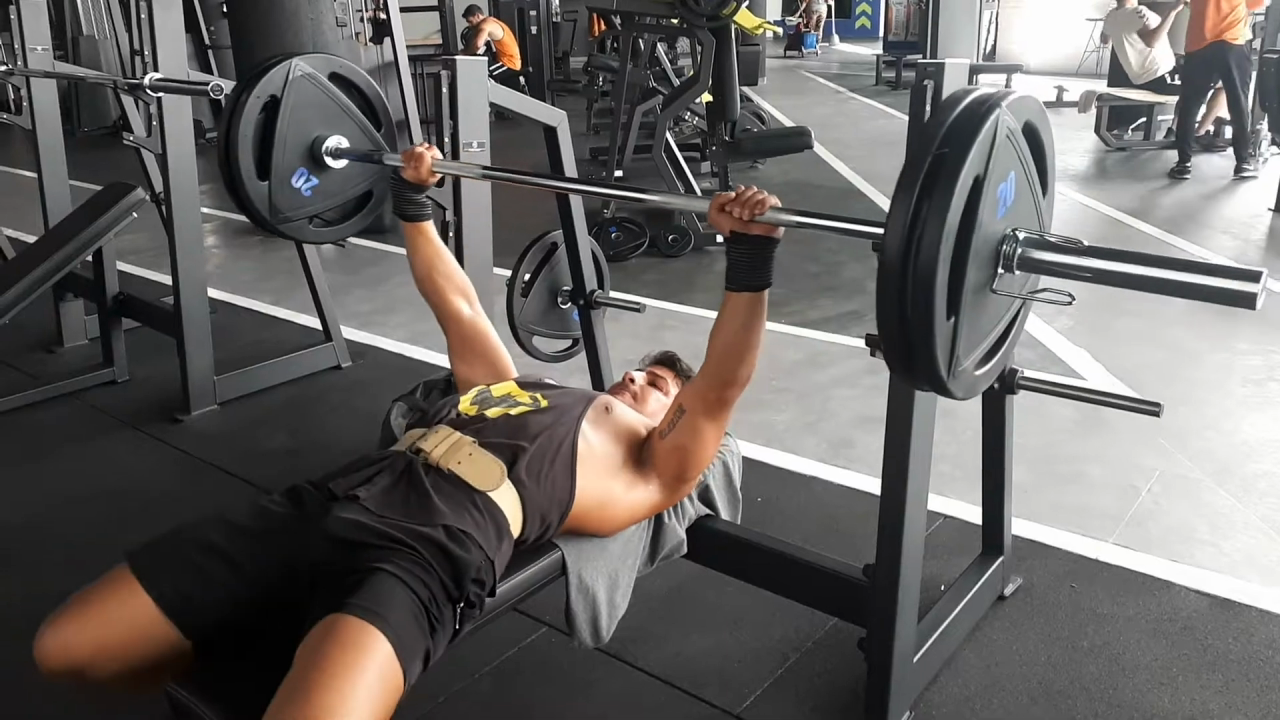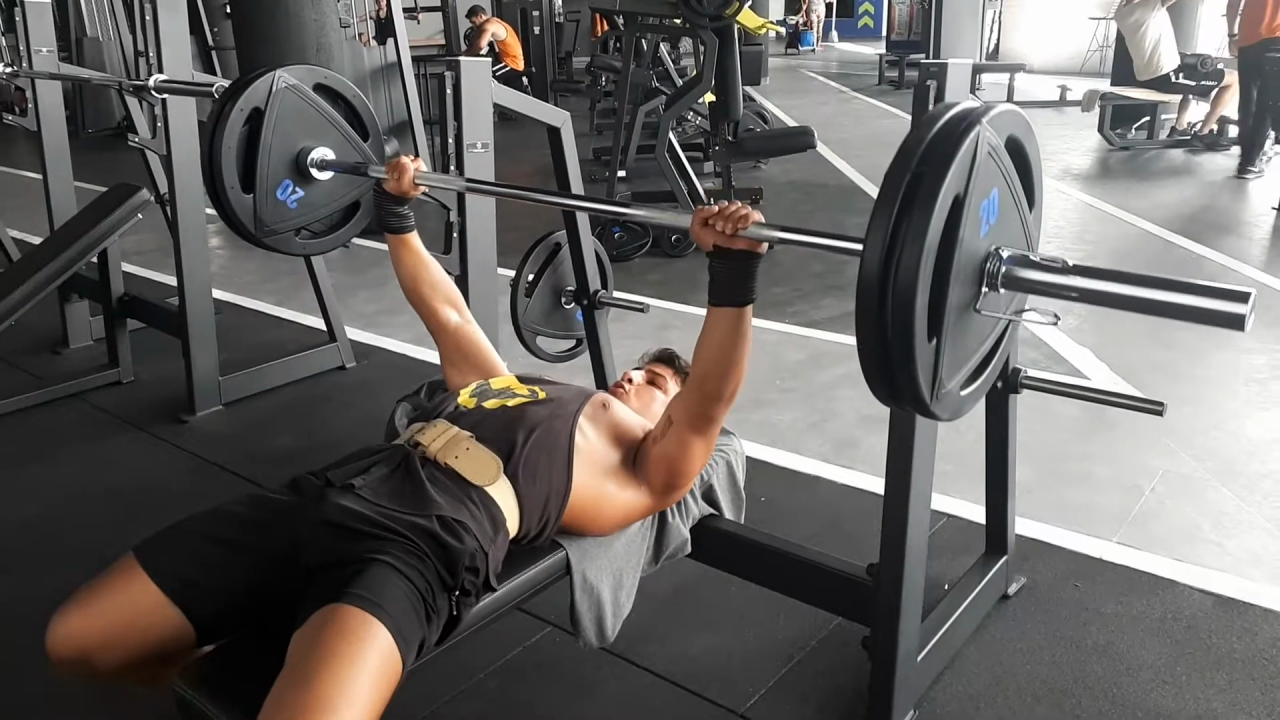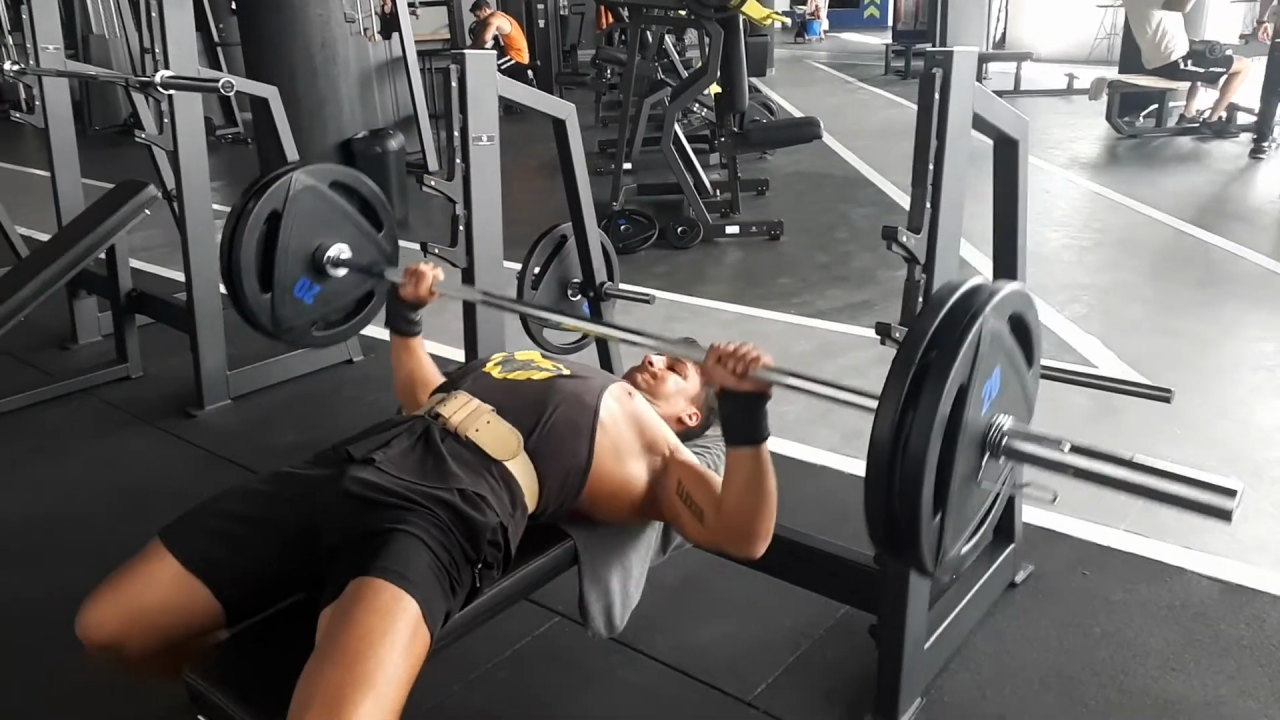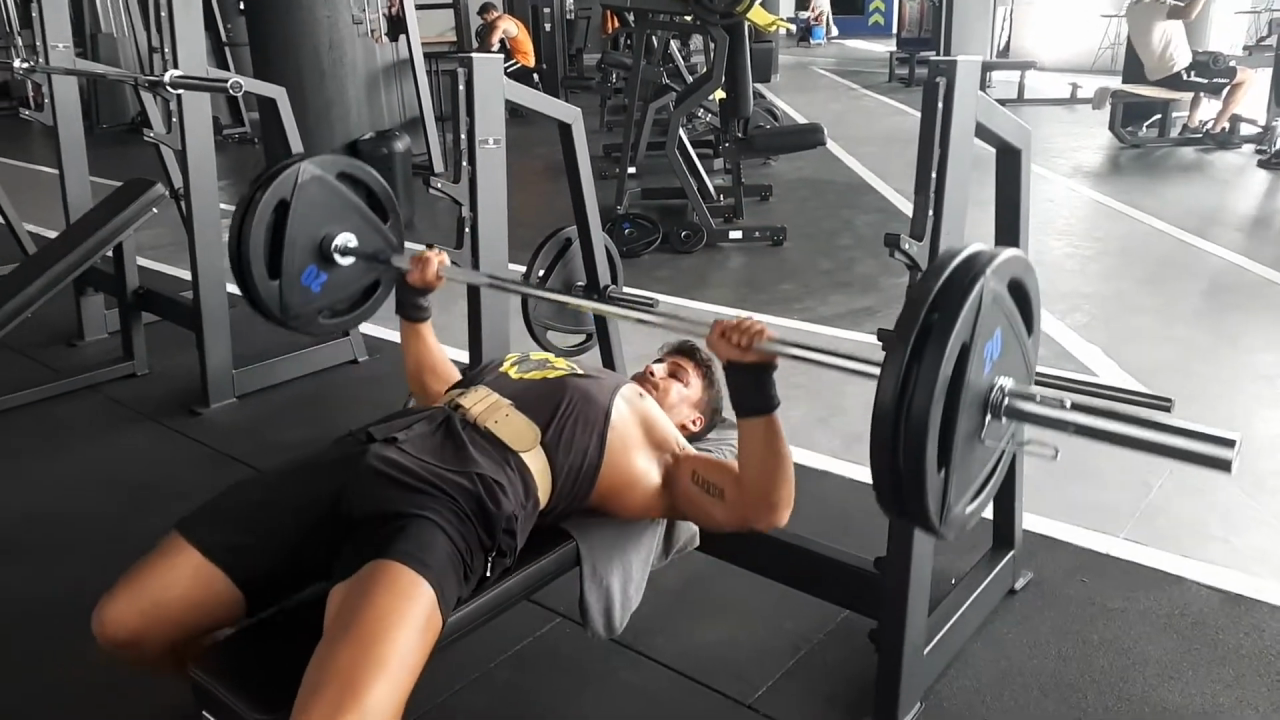
dt=1s
person 1, frame 1
left shoulder: (647, 469)
right shoulder: (519, 391)
left elbow: (722, 389)
right elbow: (458, 309)
left wrist: (750, 257)
right wrist: (412, 202)
left hip: (428, 546)
right hip: (335, 499)
right knee: (65, 649)
person 1, frame 2
left shoulder: (644, 470)
right shoulder: (512, 388)
left elbow: (709, 404)
right elbow: (447, 313)
left wrist: (733, 274)
right wrist: (395, 211)
left hip: (427, 541)
right hip: (335, 492)
right knee: (75, 640)
person 1, frame 3
left shoulder: (657, 449)
right shoulder: (541, 376)
left elbow: (744, 535)
right elbow: (420, 394)
left wrist: (745, 415)
right wrist: (405, 311)
left hip: (444, 511)
right hip: (351, 467)
right knee: (106, 629)
person 1, frame 4
left shoulder: (664, 454)
right shoulder: (556, 380)
left elbow: (765, 507)
right elbow: (432, 386)
left wrist: (751, 381)
right wrist: (414, 300)
left hip: (456, 498)
right hip: (366, 455)
right knee: (124, 625)
